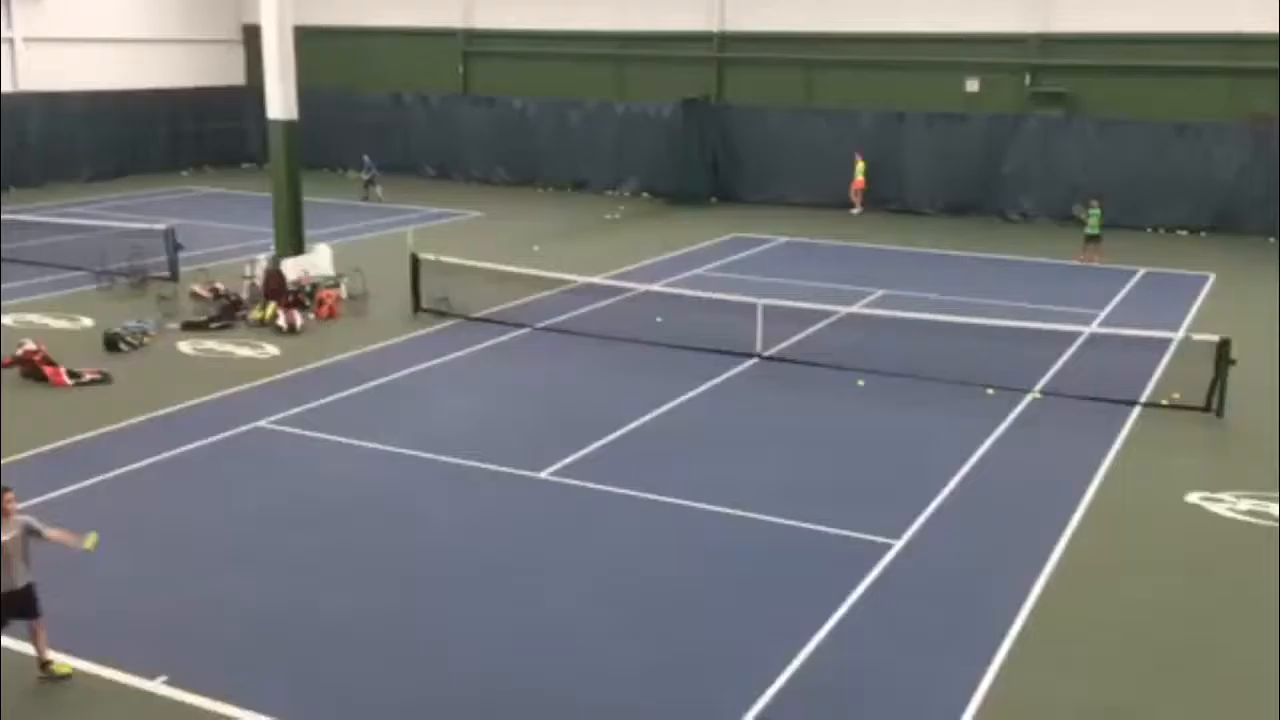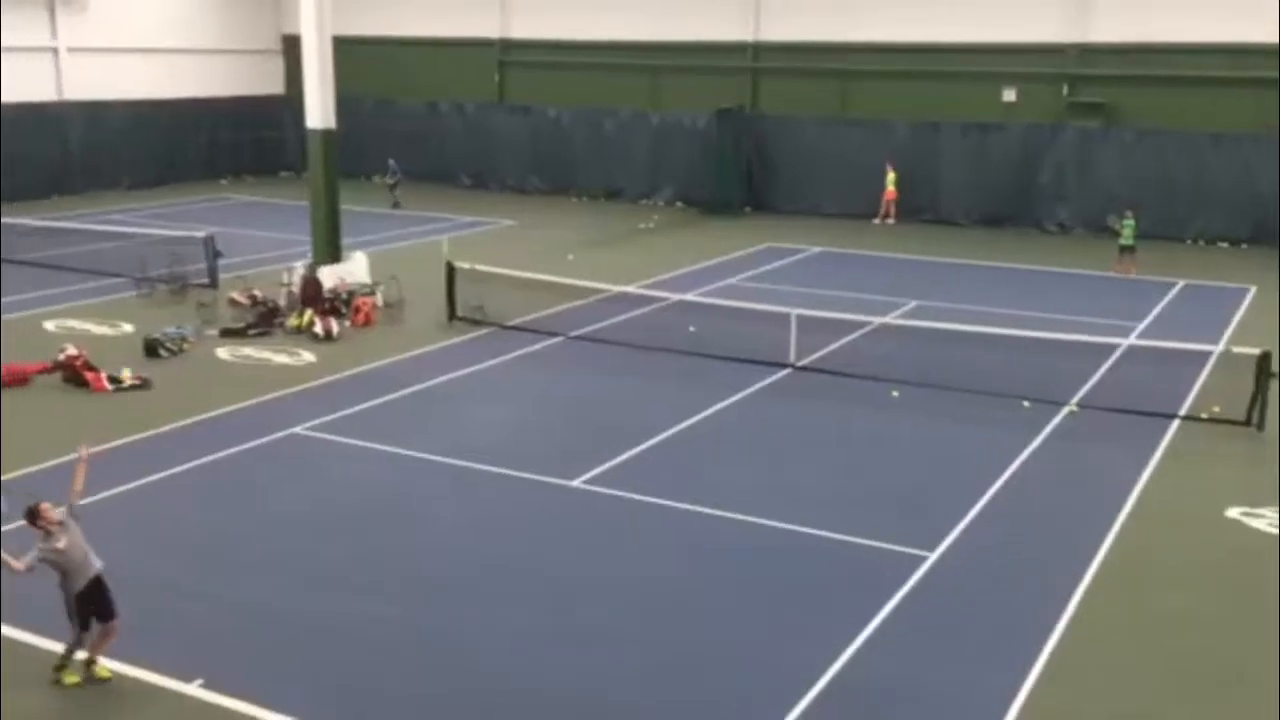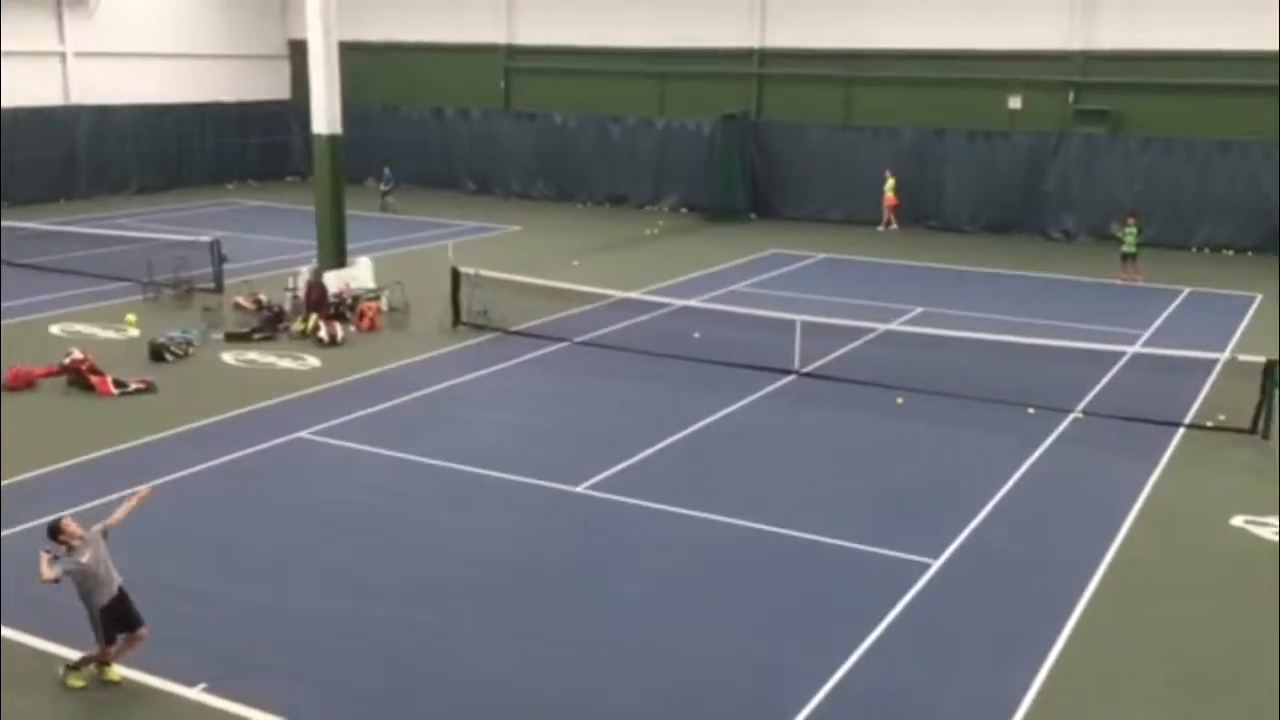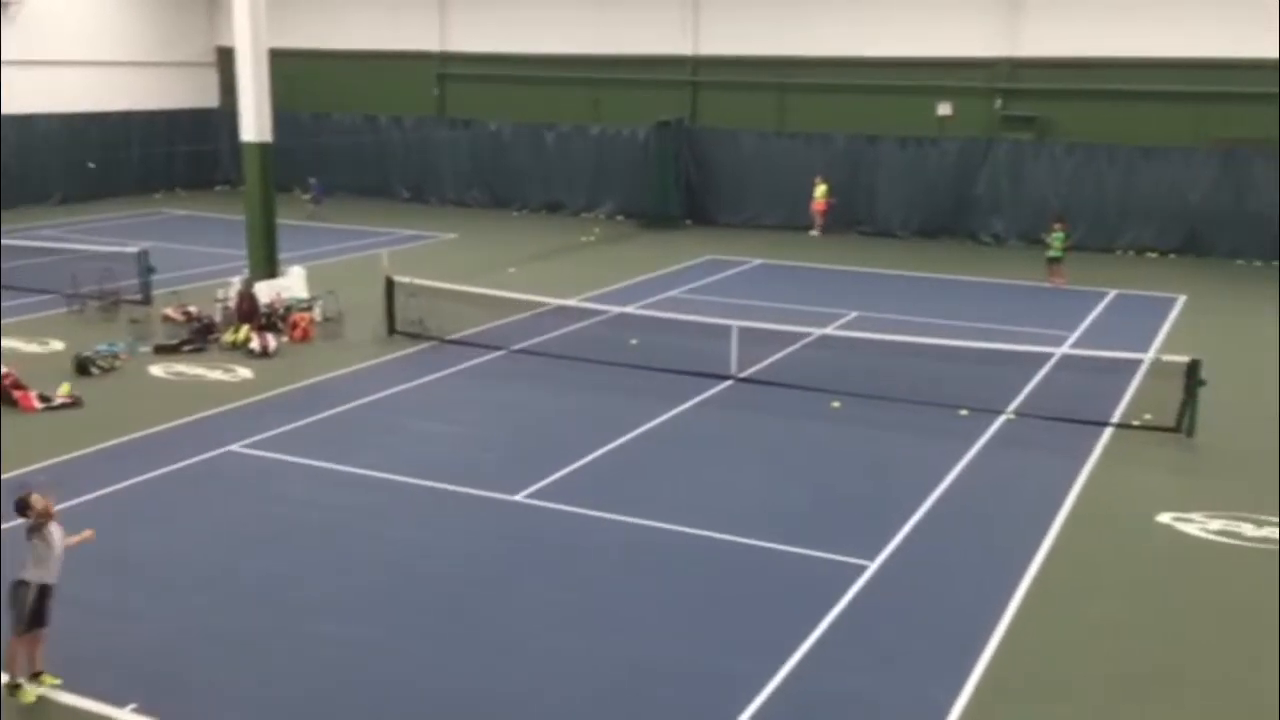
dt=0.3s
person 1, frame 1
left shoulder: (23, 522)
left elbow: (50, 534)
left wrist: (78, 542)
left hip: (22, 584)
left knee: (36, 624)
left ankle: (45, 663)
person 1, frame 2
left shoulder: (67, 519)
right shoulder: (43, 548)
left elbow: (76, 489)
left wrist: (82, 461)
left hip: (95, 580)
right hip: (77, 592)
left knee: (111, 627)
right knee: (82, 638)
left ankle: (92, 663)
right ankle: (61, 667)
person 1, frame 3
left shoulder: (94, 535)
right shoulder: (67, 562)
left elbow: (117, 515)
right elbow: (46, 577)
left wrist: (138, 497)
right wrist: (44, 559)
left hip: (117, 594)
right hip: (99, 606)
left knee: (139, 635)
right knee: (107, 650)
left ankle: (104, 665)
right ankle: (72, 668)
person 1, frame 4
left shoulder: (54, 525)
right shoulder: (37, 526)
right elbow: (45, 515)
left wrist: (82, 537)
left hip: (44, 585)
right hip: (29, 586)
left knee: (37, 634)
right knee: (20, 636)
left ankle: (36, 673)
right ankle: (14, 682)
